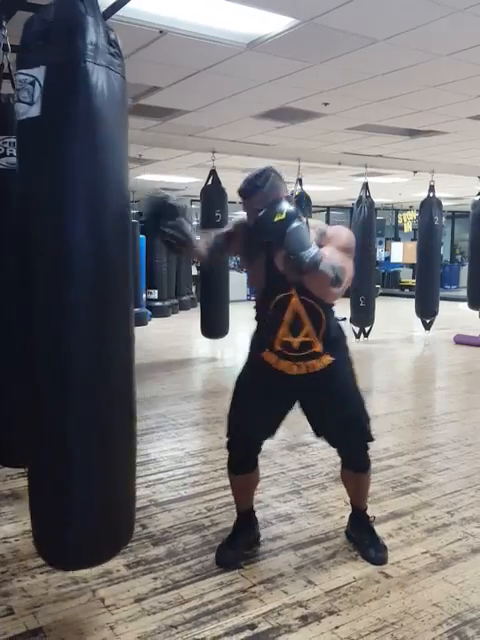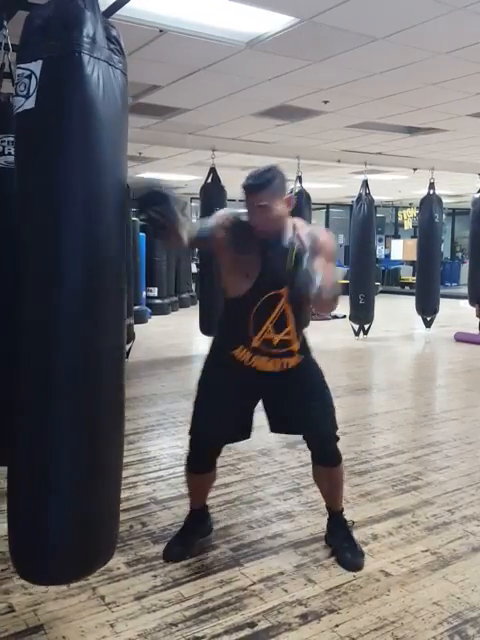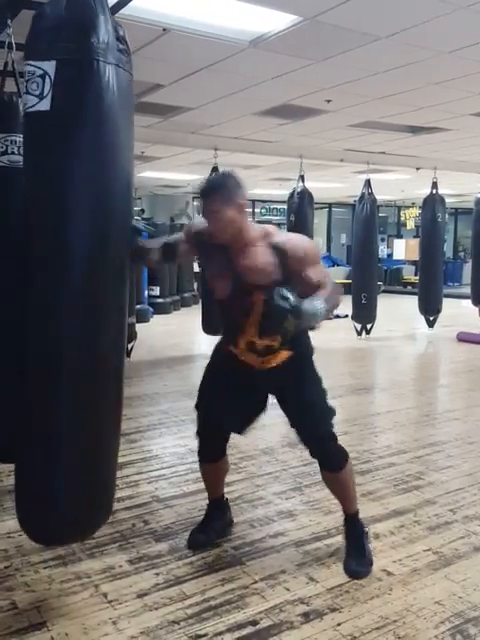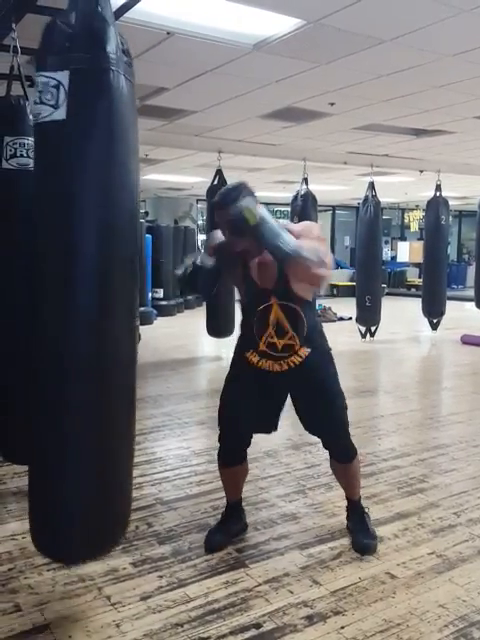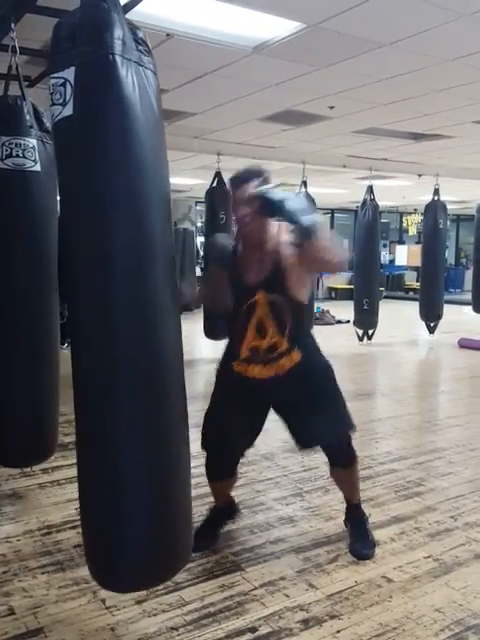
dt=0.7s
person 1, frame 1
left shoulder: (335, 237)
right shoulder: (246, 234)
left elbow: (329, 288)
right elbow: (202, 250)
left wrist: (294, 230)
left hip: (324, 360)
right hip: (265, 359)
left knee: (353, 446)
right knee: (242, 447)
left ankle: (360, 522)
right ankle: (246, 527)
person 1, frame 2
left shoulder: (316, 240)
right shoulder: (231, 230)
left elbow: (326, 303)
left hip: (292, 359)
right hip: (233, 359)
left knee: (325, 442)
right knee: (204, 445)
left ankle: (337, 525)
right ankle: (197, 520)
person 1, frame 3
left shoulder: (289, 246)
right shoulder: (203, 239)
left elbow: (329, 292)
right elbow: (161, 250)
left wrist: (300, 314)
right wrist: (145, 250)
left hip: (287, 356)
right hip: (234, 357)
left knee: (322, 443)
right knee: (211, 435)
left ankle: (355, 527)
right ankle: (218, 513)
person 1, frame 4
left shoulder: (303, 233)
right shoulder: (226, 248)
left elbow: (316, 273)
left wrist: (265, 228)
left hip: (307, 356)
right hip: (253, 359)
left knee: (337, 439)
right knee: (231, 440)
left ankle: (357, 513)
right ankle: (233, 515)
person 1, frame 5
left shoulder: (293, 242)
right shoulder: (224, 252)
left elbow: (335, 260)
right elbow: (214, 302)
left wrist: (298, 217)
left hip: (298, 364)
right hip: (241, 369)
left knee: (337, 443)
right knee: (218, 450)
left ankle: (355, 517)
right ankle: (222, 509)
